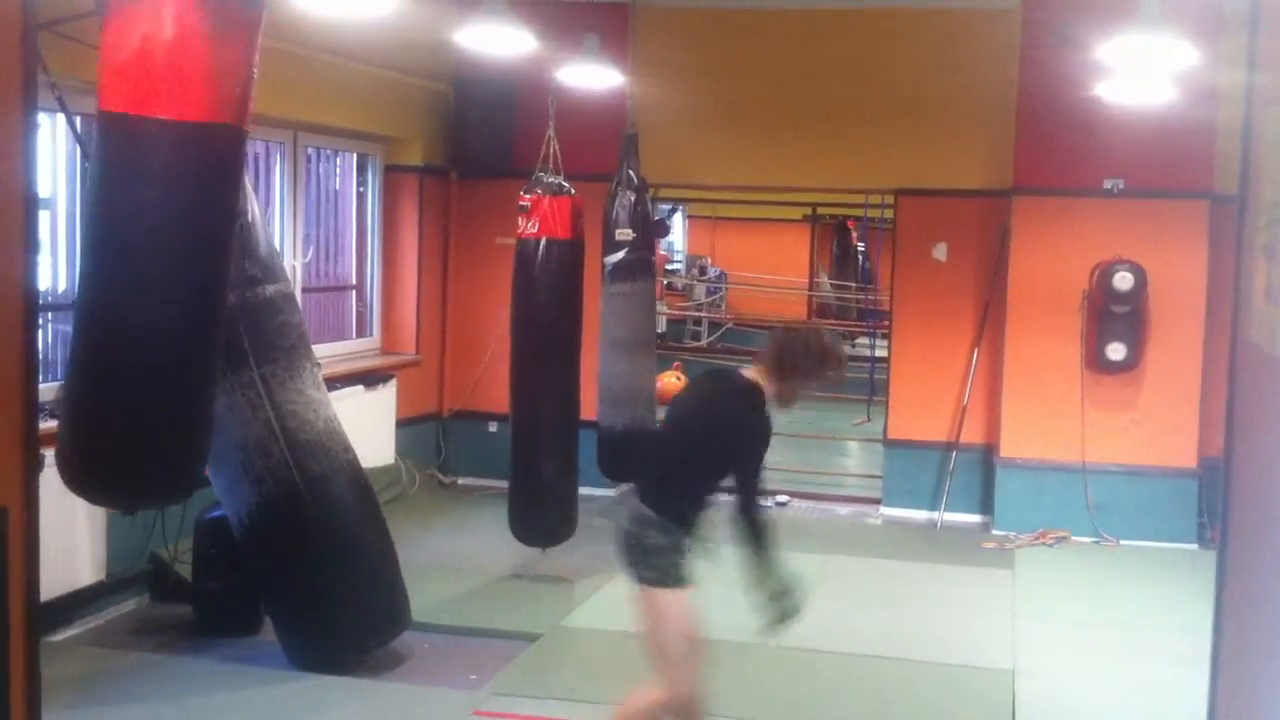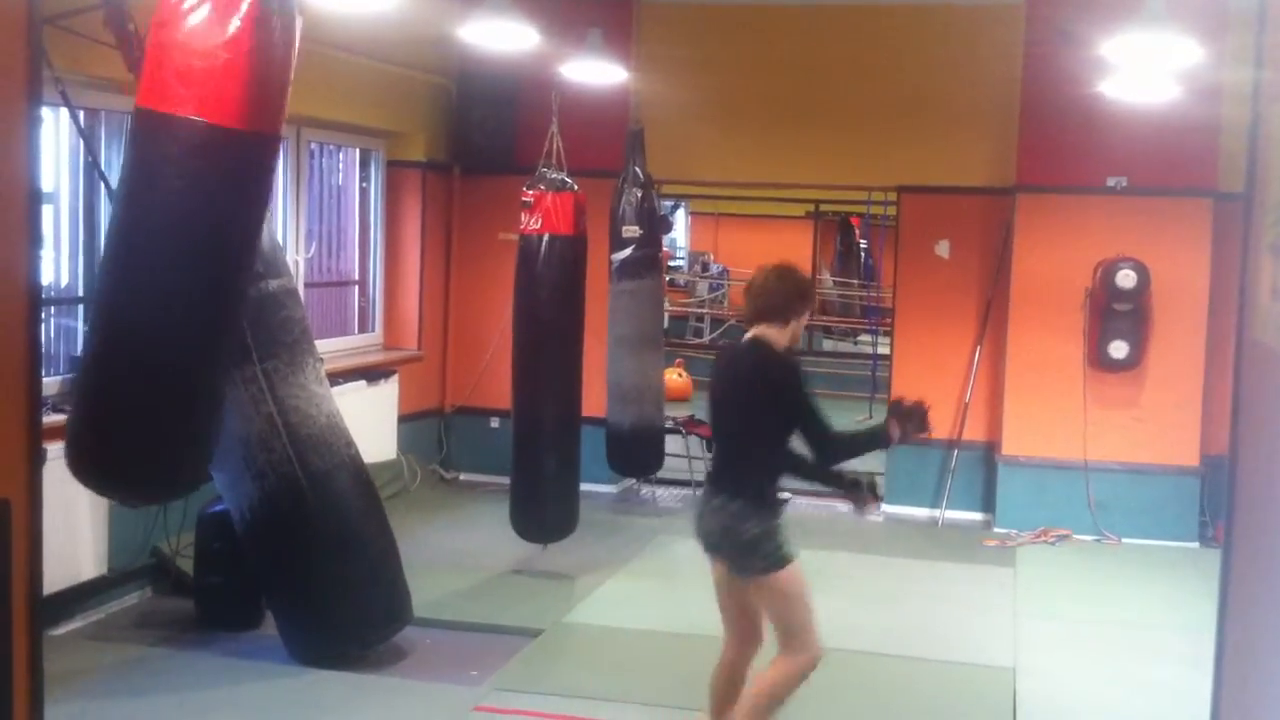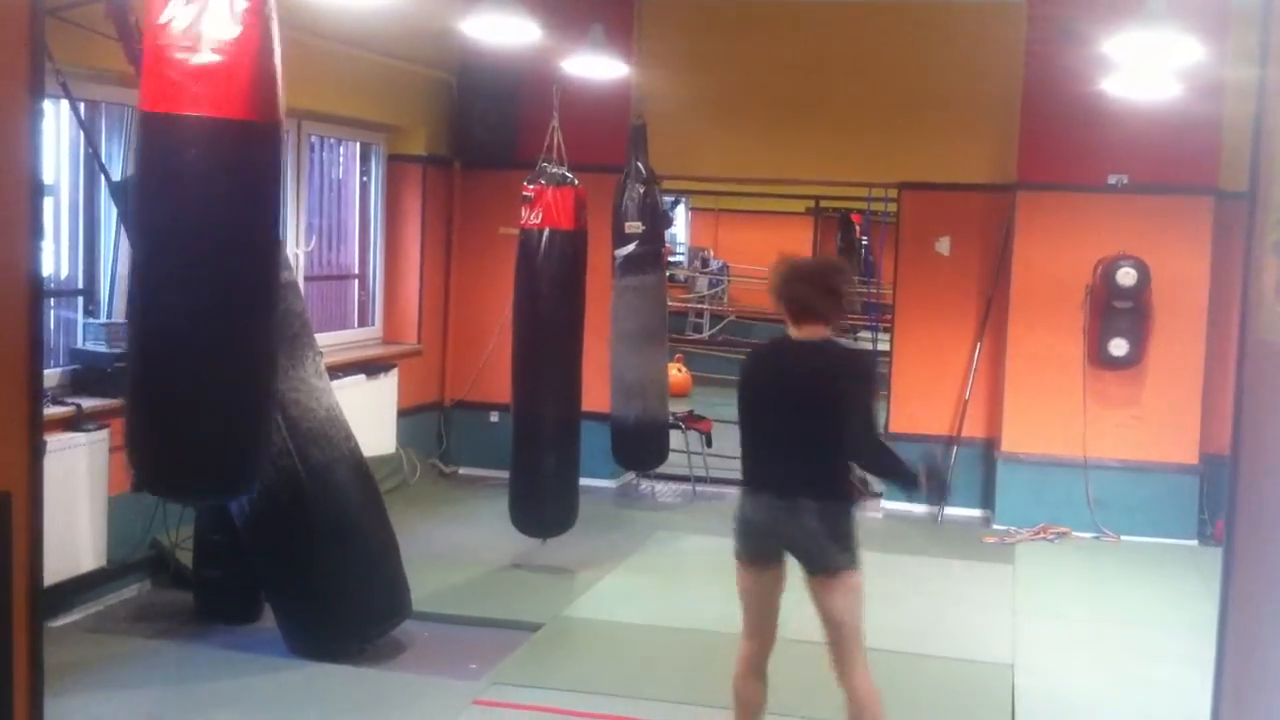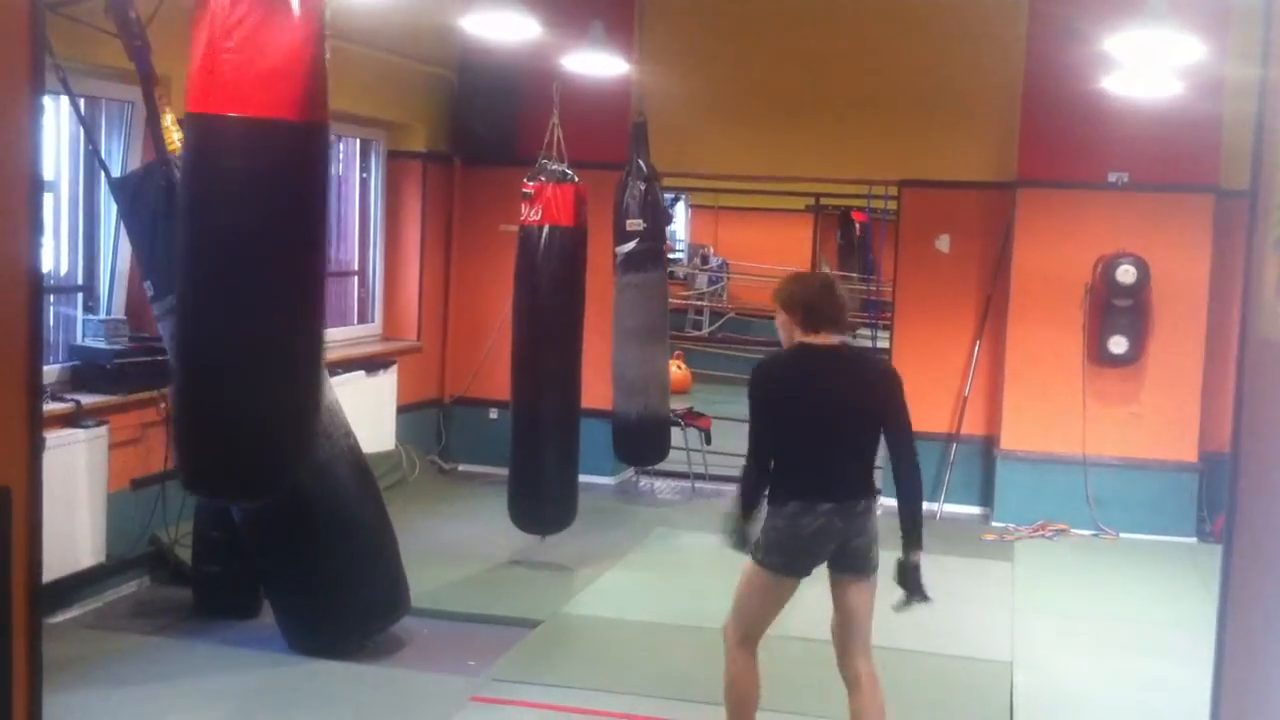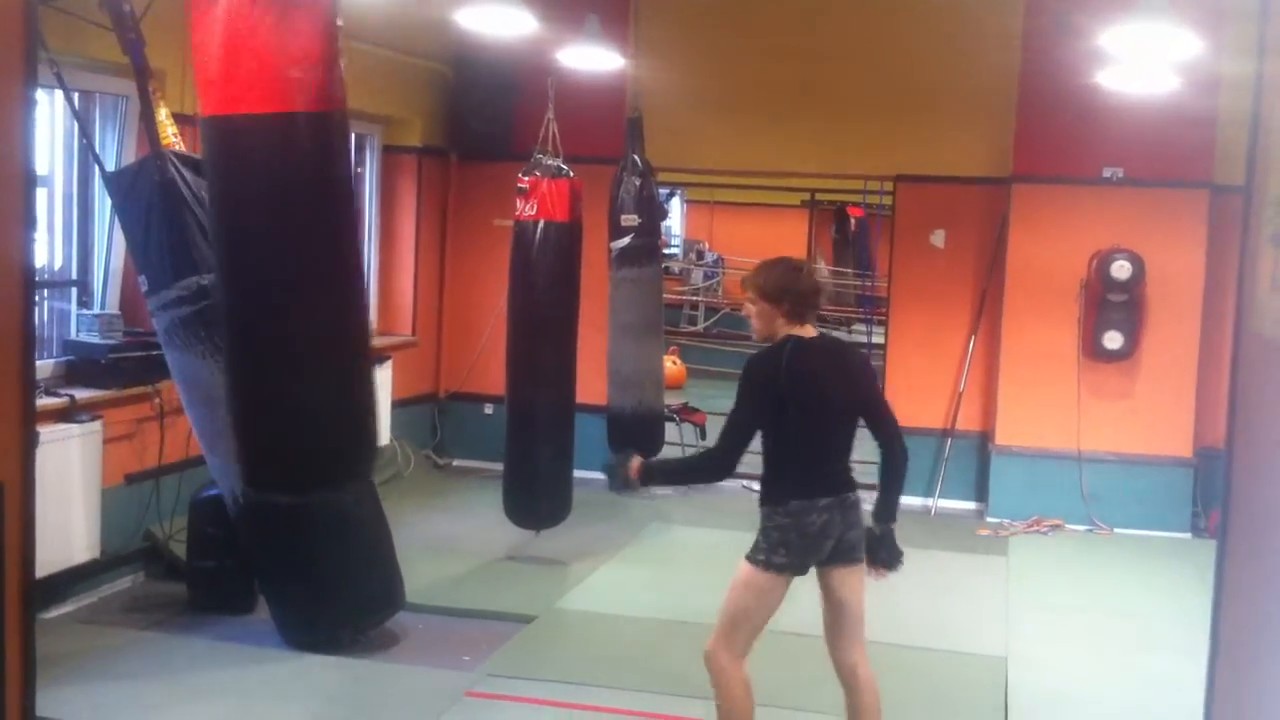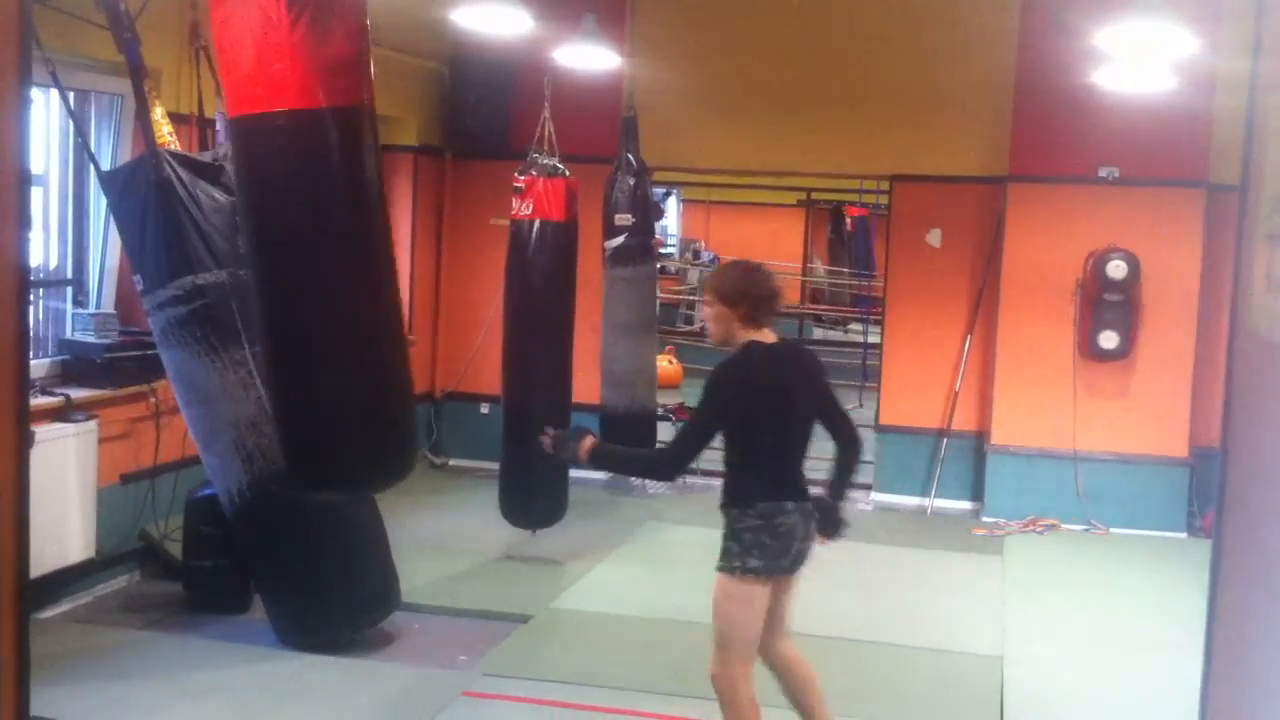
dt=0.2s
person 1, frame 1
left shoulder: (713, 380)
right shoulder: (749, 418)
right elbow: (746, 504)
right wrist: (771, 580)
left hip: (646, 521)
right hip: (660, 537)
left knee: (687, 652)
right knee: (679, 687)
person 1, frame 2
left shoulder: (734, 359)
right shoulder: (777, 366)
right elbow: (825, 450)
left wrist: (839, 482)
right wrist: (893, 431)
left hip: (718, 511)
right hip: (747, 520)
left knee: (741, 643)
right knee: (802, 652)
person 1, frame 3
left shoulder: (758, 362)
right shoulder: (848, 366)
left elbow: (759, 446)
right elbow: (862, 450)
right wrist: (917, 481)
left hip: (759, 513)
right hip: (825, 520)
left knee: (755, 645)
right knee: (851, 661)
person 1, frame 4
left shoulder: (772, 373)
right shoulder: (880, 374)
left elbow: (758, 464)
right elbow: (906, 465)
left wrist: (741, 518)
right wrist: (912, 551)
left hip: (793, 520)
right hip: (855, 524)
left knee: (739, 639)
right knee: (857, 663)
person 1, frame 5
left shoulder: (767, 367)
right shoulder: (853, 362)
left elbow: (721, 463)
right elbow: (894, 447)
left wrist: (642, 471)
right wrist: (884, 521)
left hip: (789, 520)
right hip: (844, 516)
left knee: (724, 654)
right knee: (851, 657)
person 1, frame 6
left shoulder: (735, 374)
right shoulder: (803, 362)
left elbow: (671, 463)
right elbow: (850, 442)
left wrist: (589, 450)
right wrist: (831, 501)
left hip: (755, 524)
right hip: (796, 519)
left knee: (729, 672)
right knee: (774, 644)
